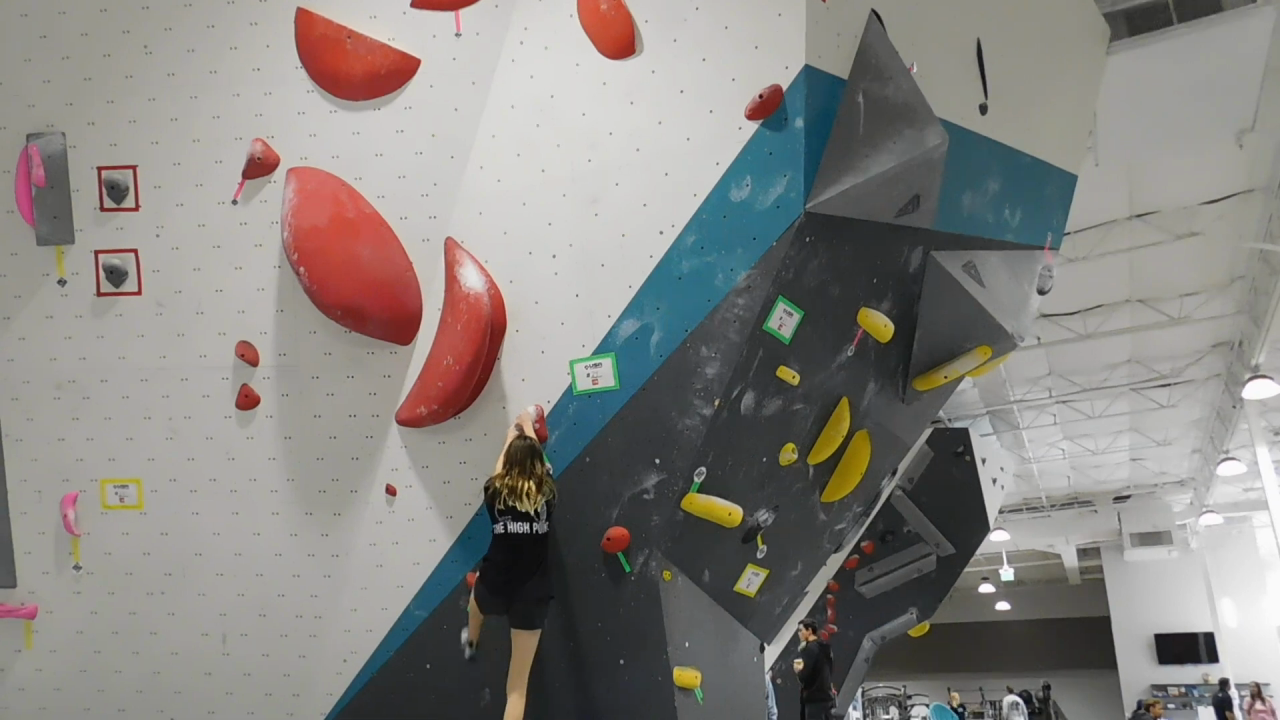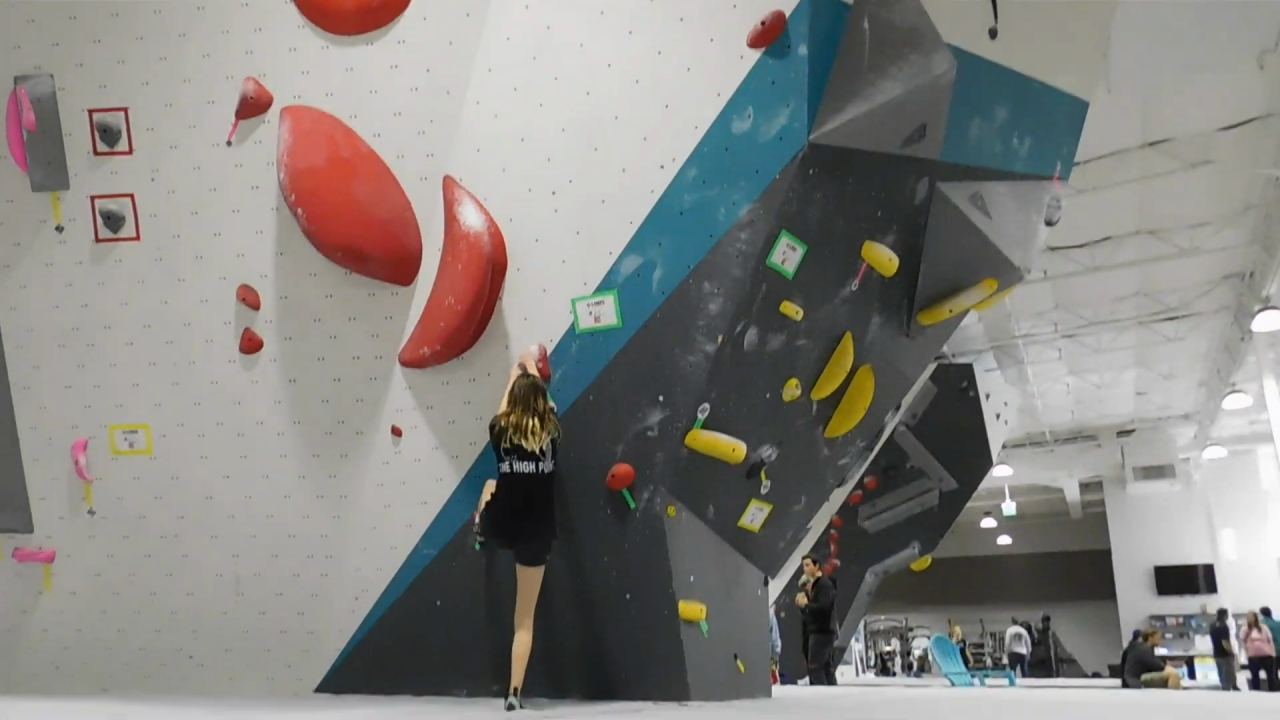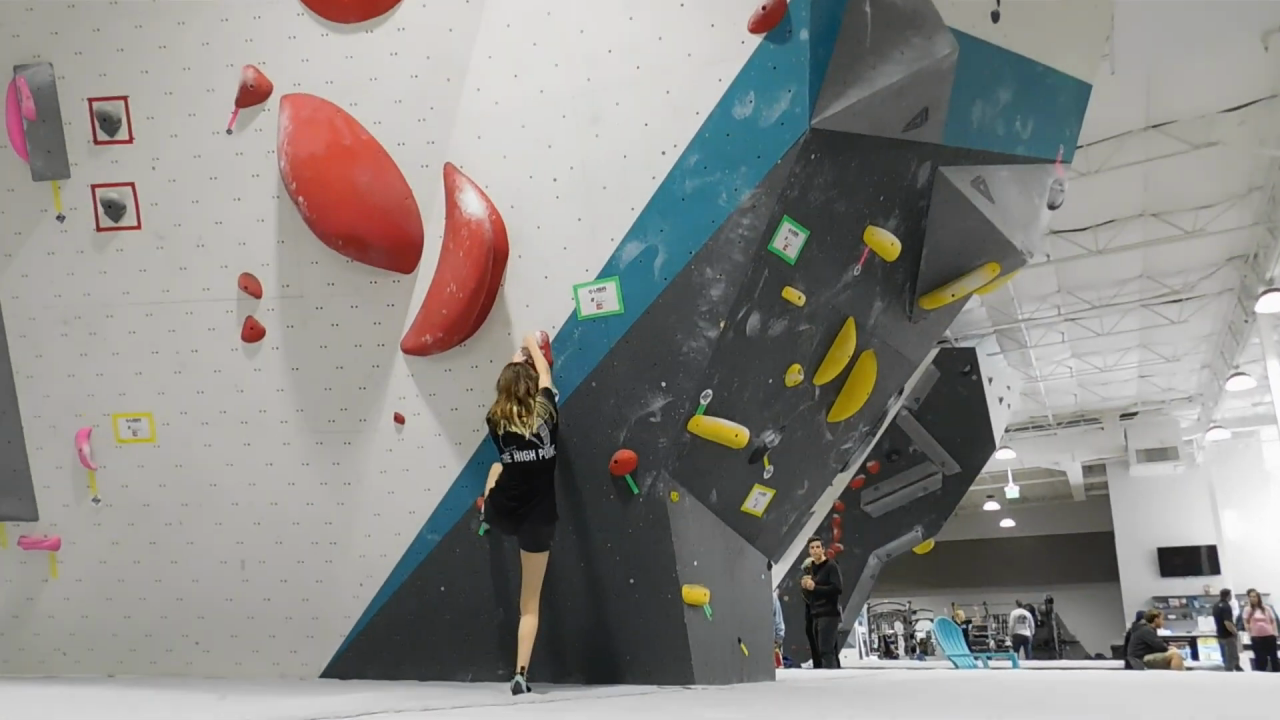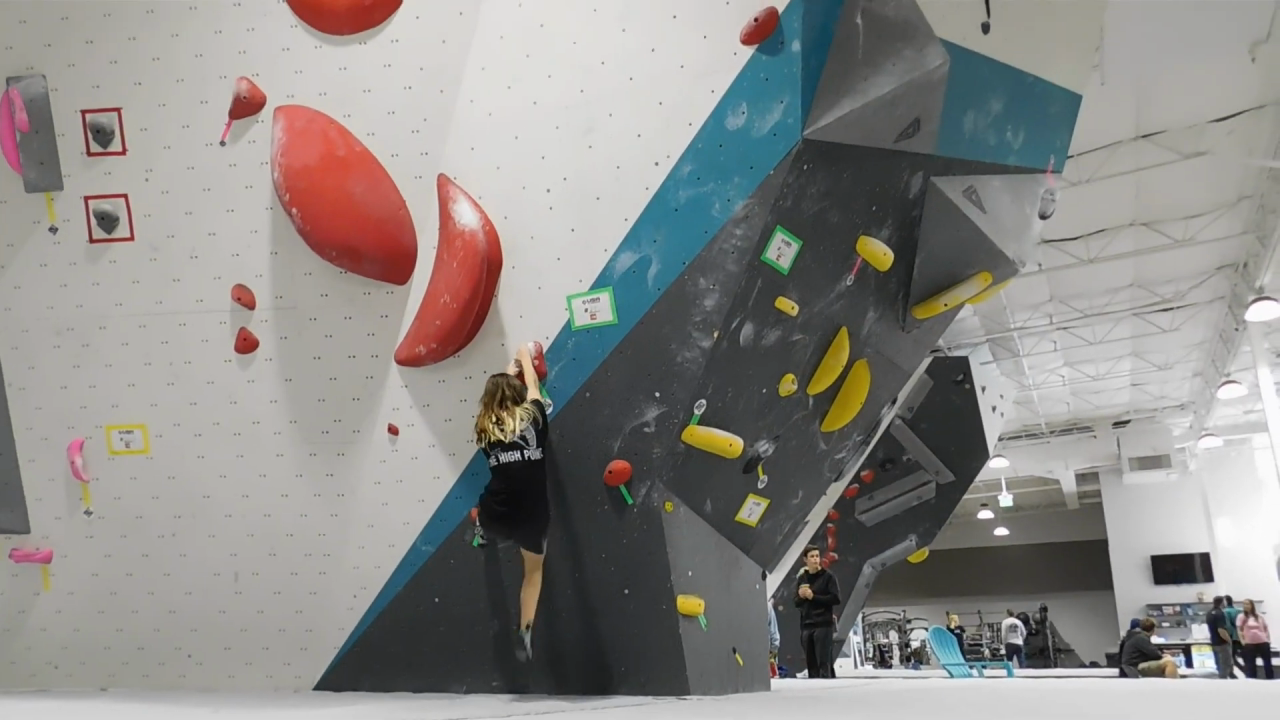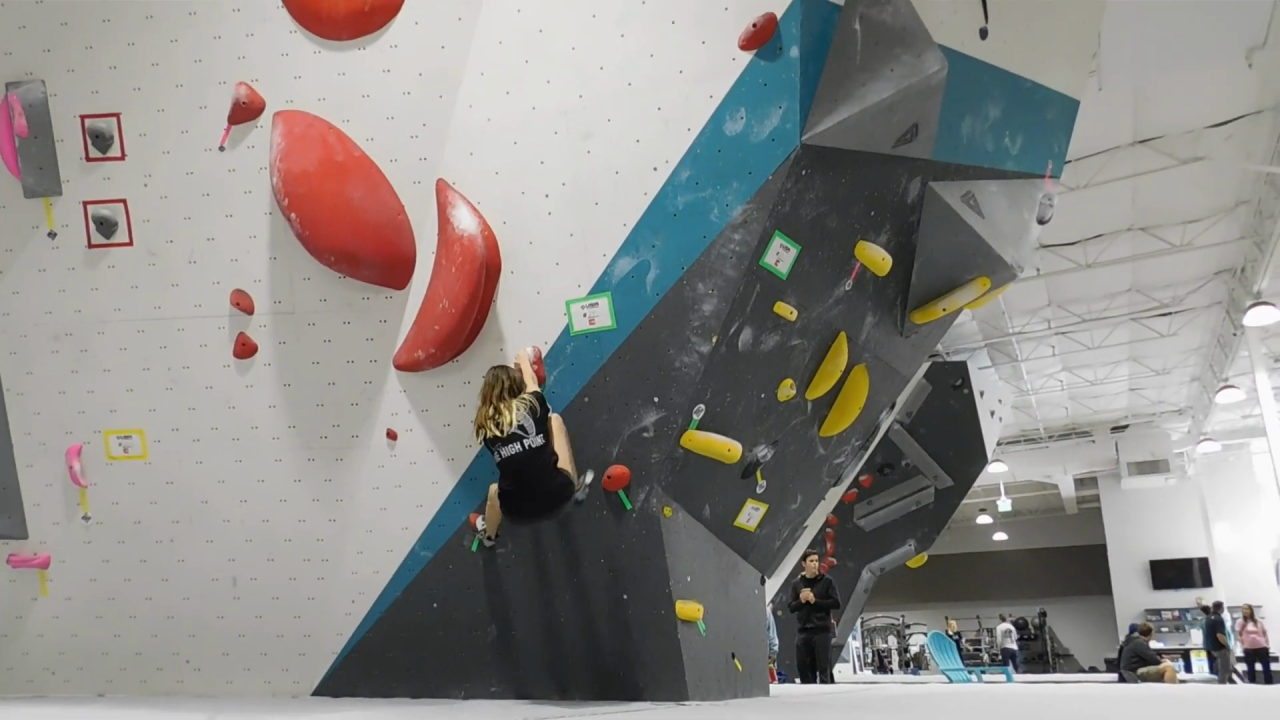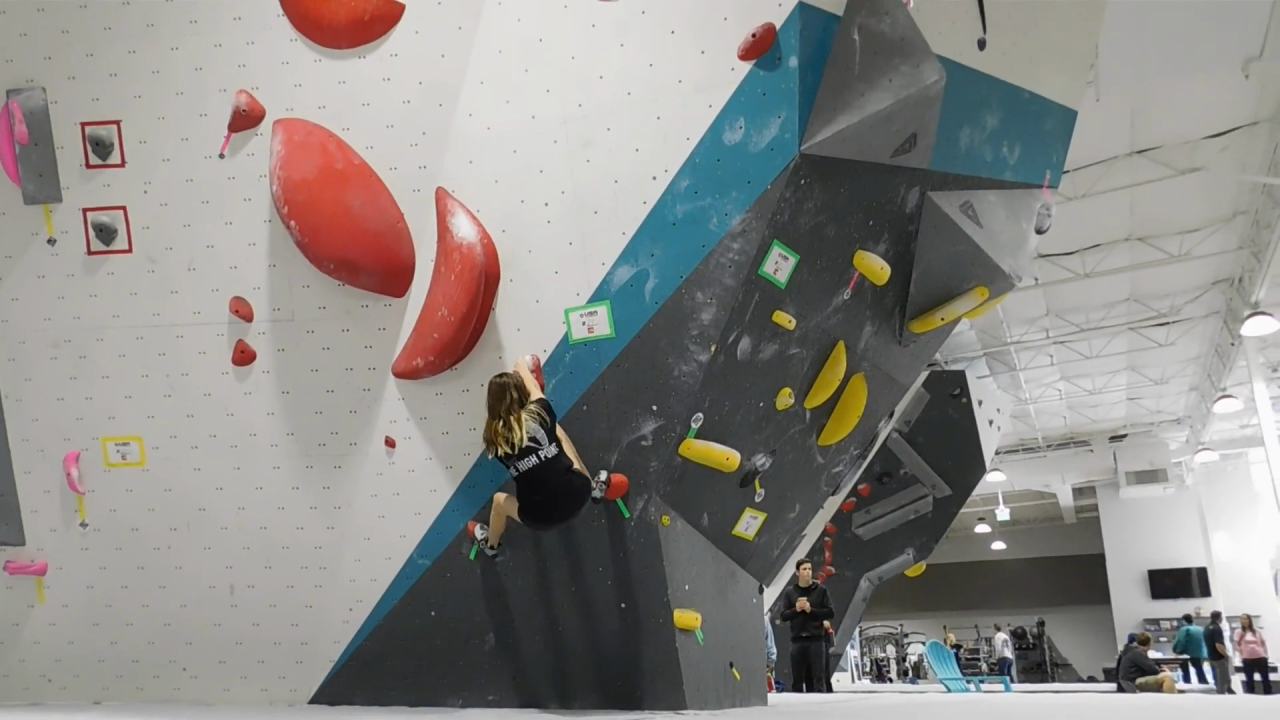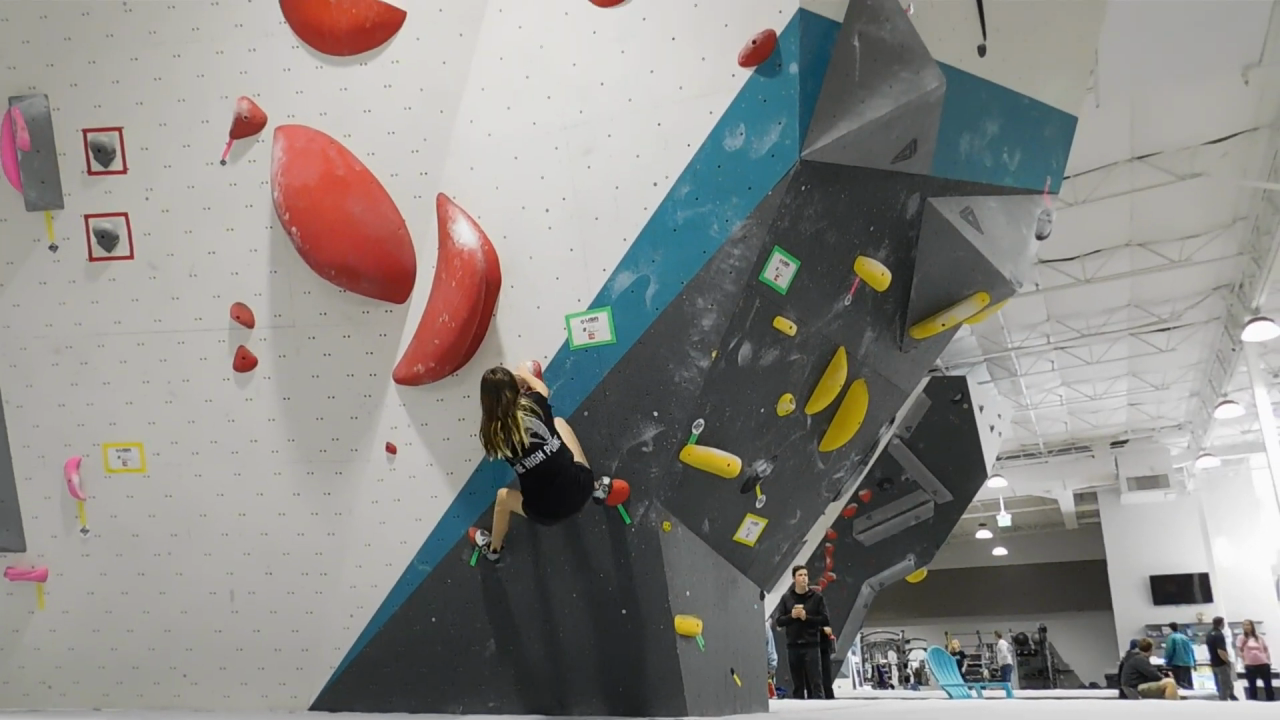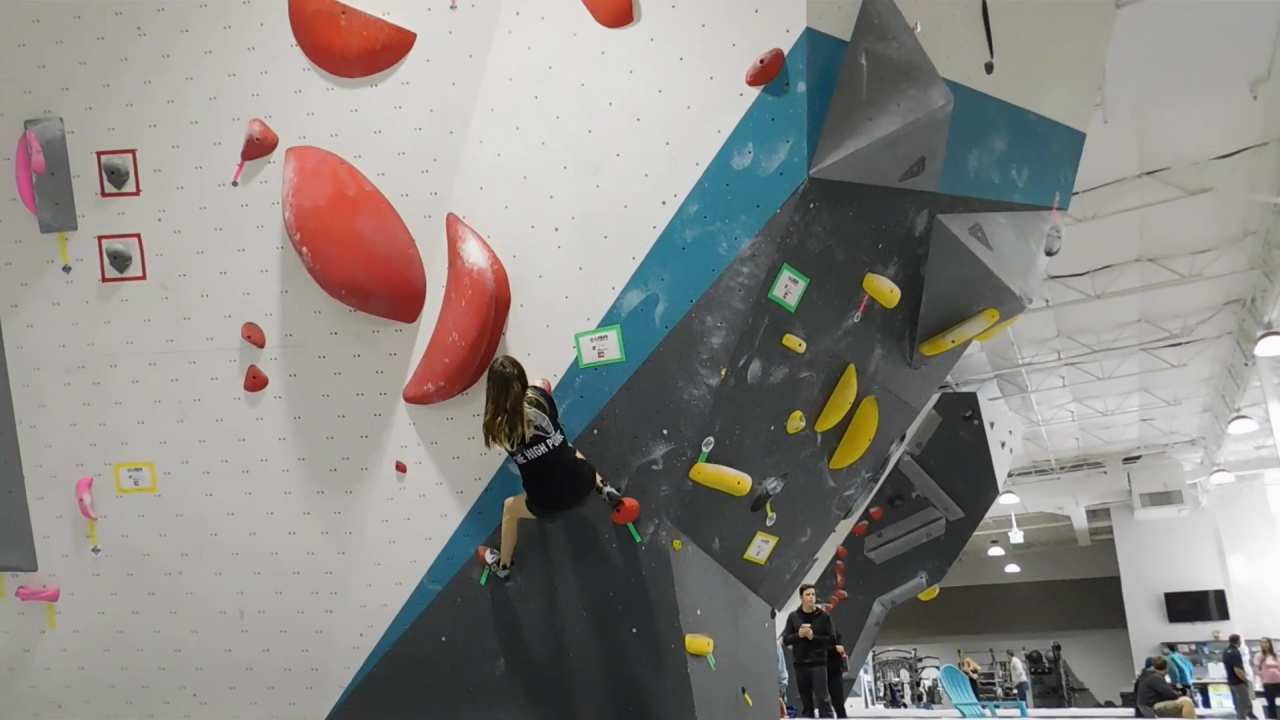
dt=0.3s
person 1, frame 1
left shoulder: (495, 491)
right shoulder: (546, 490)
left elbow: (501, 466)
right elbow: (534, 456)
left wrist: (511, 437)
right wrist: (529, 429)
left hip: (493, 593)
right hip: (532, 597)
right knee: (518, 683)
left ankle: (470, 641)
person 1, frame 2
left shoulder: (501, 430)
right shoulder: (551, 428)
left elbow: (506, 408)
right elbow: (540, 398)
left wrist: (515, 375)
right wrist: (531, 368)
left hip: (498, 528)
right hip: (536, 534)
right knee: (524, 620)
left ankle: (480, 528)
right ankle: (514, 696)
person 1, frame 3
left shoulder: (497, 419)
right shoulder: (546, 410)
left elbow: (505, 416)
right elbow: (545, 375)
left wrist: (516, 361)
right wrist: (534, 348)
left hip: (501, 513)
right hip: (539, 518)
right knee: (530, 601)
left ankle: (485, 518)
right ankle: (520, 675)
person 1, frame 4
left shoulder: (485, 427)
right shoulder: (533, 416)
left elbow: (497, 390)
right elbow: (533, 387)
left wrist: (509, 373)
right wrist: (525, 359)
left hip: (494, 519)
right hip: (532, 518)
right knee: (534, 571)
left ankle: (483, 533)
right ankle: (525, 631)
person 1, frame 5
left shoulder: (483, 423)
right shoulder: (531, 404)
right elbow: (531, 382)
right wrist: (524, 362)
left hip: (517, 512)
right hip: (558, 497)
left knee: (494, 491)
right knee: (554, 419)
left ankle: (489, 536)
right ankle: (578, 488)
person 1, frame 6
left shoulder: (493, 435)
right shoulder: (538, 412)
right elbow: (535, 390)
right wrist: (523, 370)
left hip: (538, 517)
right hip: (575, 496)
left knee: (500, 501)
left ankle: (490, 545)
right ankle: (592, 487)
person 1, frame 7
left shoulder: (491, 432)
right shoulder: (532, 403)
right elbow: (543, 388)
right wrist: (525, 375)
left hip: (545, 510)
right hip: (578, 485)
left knee: (503, 498)
left ankle: (493, 549)
right ankle: (595, 487)
person 1, frame 8
left shoulder: (495, 424)
right shoulder: (537, 396)
left hip: (548, 503)
right hip: (582, 482)
left knee: (510, 508)
left ankle: (502, 565)
right ankle: (603, 487)
